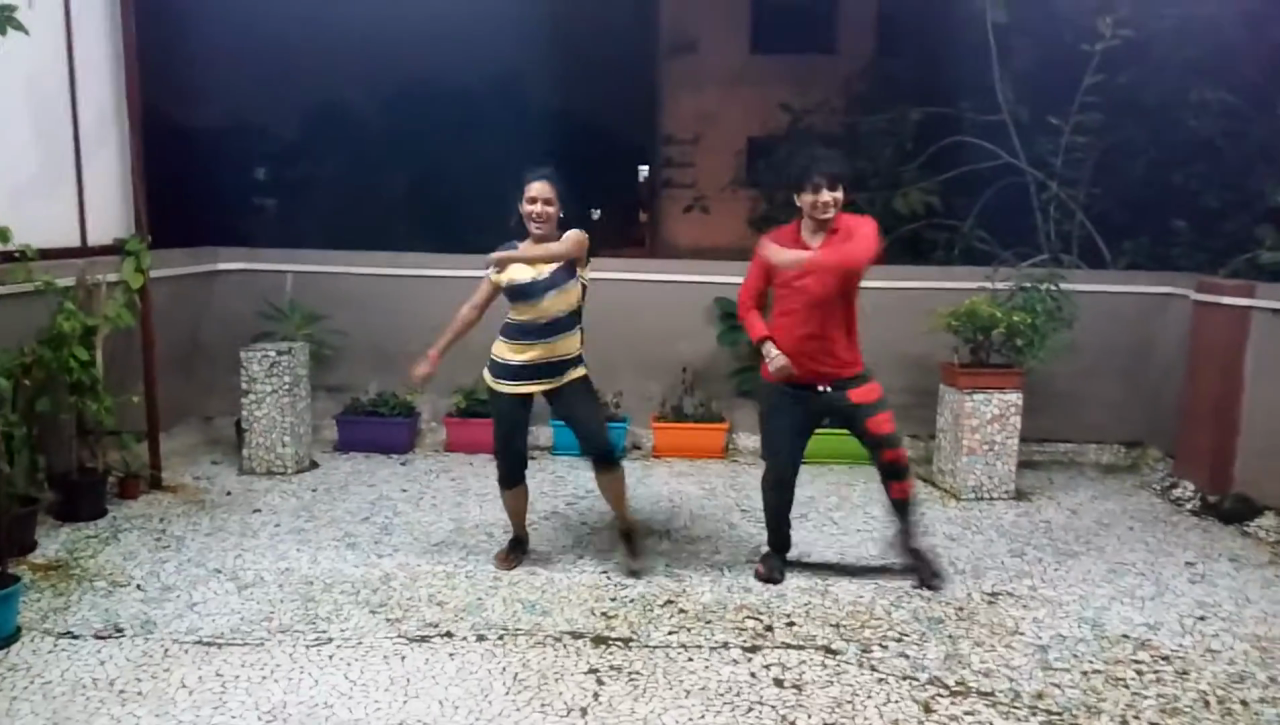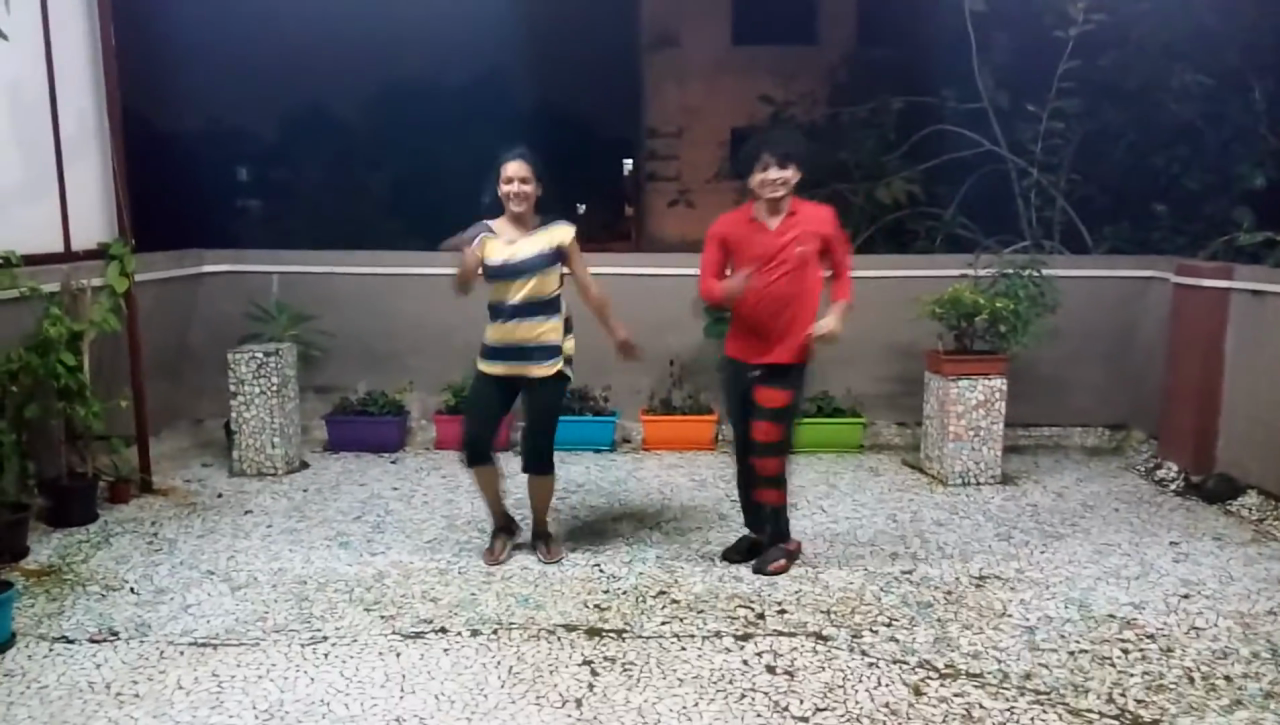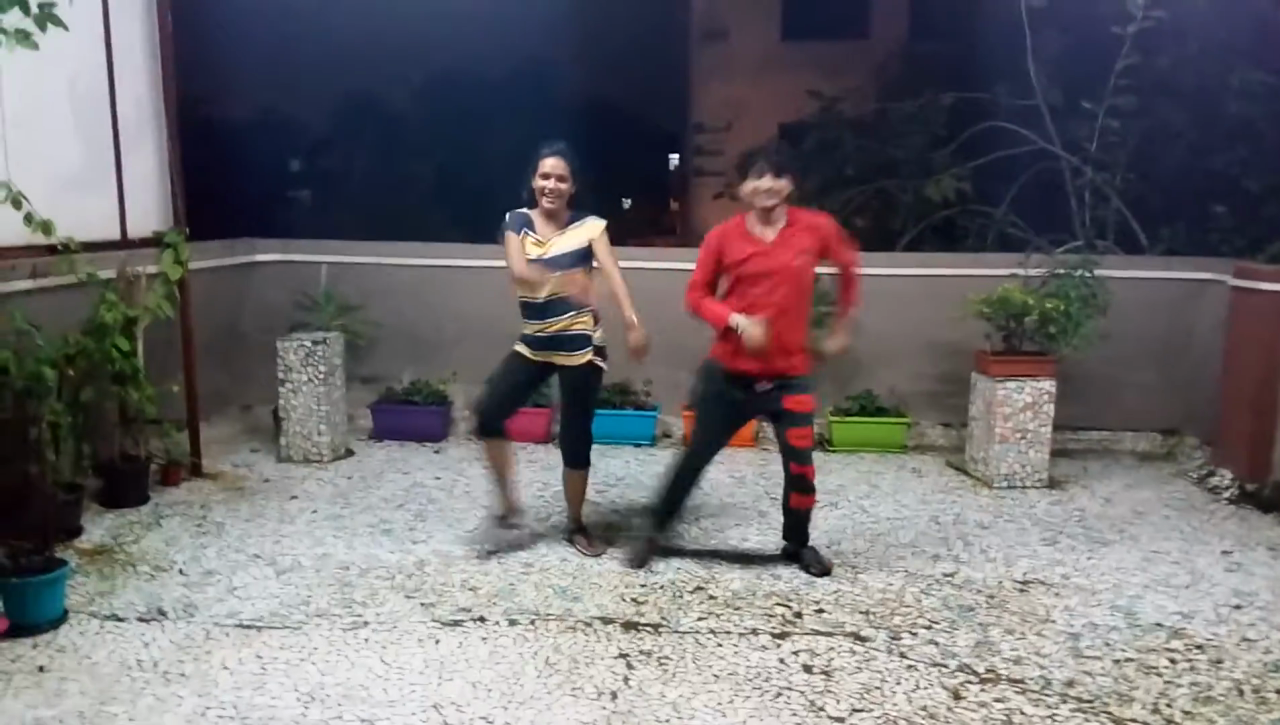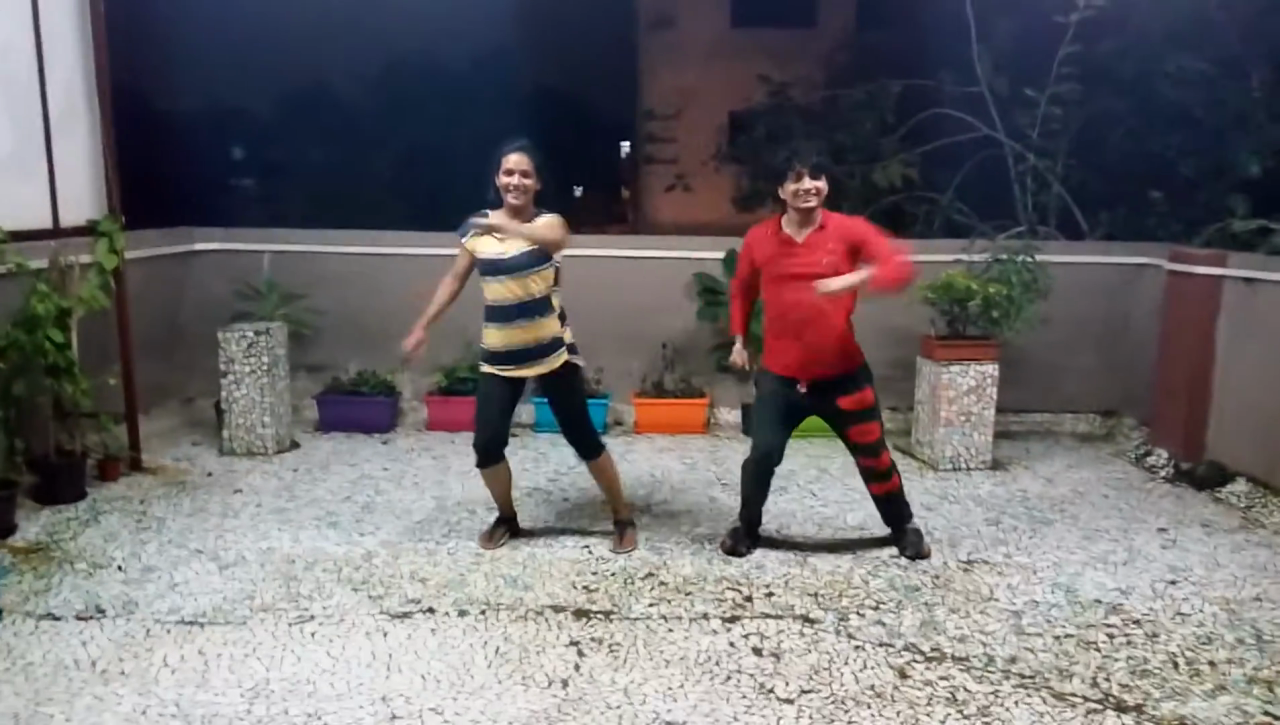
dt=0.7s
person 1, frame 1
left shoulder: (858, 229)
right shoulder: (773, 244)
left elbow: (855, 259)
right elbow: (748, 302)
left wrist: (797, 257)
right wrist: (766, 346)
left hip: (843, 374)
right hip: (787, 381)
left knee: (890, 452)
right knee: (781, 469)
left ankle: (907, 539)
right ankle: (776, 551)
person 1, frame 2
left shoulder: (820, 219)
right shoulder: (730, 226)
left elbow: (841, 270)
right elbow: (709, 288)
left wrist: (835, 313)
right wrist: (730, 289)
left hip: (787, 359)
right hip: (740, 359)
left knee: (767, 452)
right knee: (745, 451)
left ankle: (781, 541)
right ankle: (757, 532)
person 1, frame 3
left shoulder: (815, 228)
right shoulder: (721, 235)
left elbow: (847, 265)
right elbow: (696, 295)
left wrist: (841, 325)
right wrist: (735, 320)
left hip: (788, 373)
right hip: (726, 370)
left knee: (801, 463)
right knee: (696, 457)
left ankle: (798, 544)
right ankle: (655, 530)
person 1, frame 4
left shoulder: (848, 229)
right shoulder: (758, 239)
left elbow: (901, 271)
right elbow: (741, 291)
left wrist: (854, 279)
right wrist: (738, 339)
left hip: (841, 372)
right hip: (780, 376)
left knee: (873, 455)
right knee: (762, 456)
left ankle: (903, 525)
right ankle: (747, 527)
person 2, frame 1
left shoulder: (572, 241)
right shoulder: (498, 259)
left elbow: (568, 251)
right elbow: (472, 309)
left wrist: (513, 256)
right wrist: (432, 355)
left hip: (564, 369)
right hip: (510, 372)
left knee: (601, 448)
right knee: (510, 464)
left ankle: (626, 527)
right ankle: (519, 538)
person 2, frame 2
left shoulder: (558, 232)
right shoulder: (485, 235)
left elbow: (586, 284)
right elbow: (464, 285)
left wrist: (616, 332)
right wrist: (466, 258)
left hip: (549, 355)
right hip: (499, 356)
left knee: (538, 450)
right knee: (475, 443)
left ankle: (540, 530)
right ankle: (502, 523)
person 2, frame 3
left shoulder: (590, 226)
right shoulder: (517, 222)
left elbow: (612, 272)
right elbow: (518, 271)
left wrist: (633, 322)
right wrist: (570, 289)
left hip: (578, 346)
right hip: (532, 344)
left knee: (576, 440)
right knee: (489, 414)
left ankle: (576, 524)
right ankle: (507, 502)
person 2, frame 4
left shoulder: (547, 222)
right shoulder: (477, 228)
left elbow: (555, 240)
right elbow: (453, 281)
left wrist: (501, 227)
right wrist: (420, 328)
left hip: (550, 350)
right hip: (499, 356)
left knee: (583, 437)
right knee: (487, 443)
left ankle: (623, 518)
right ankle: (507, 517)
